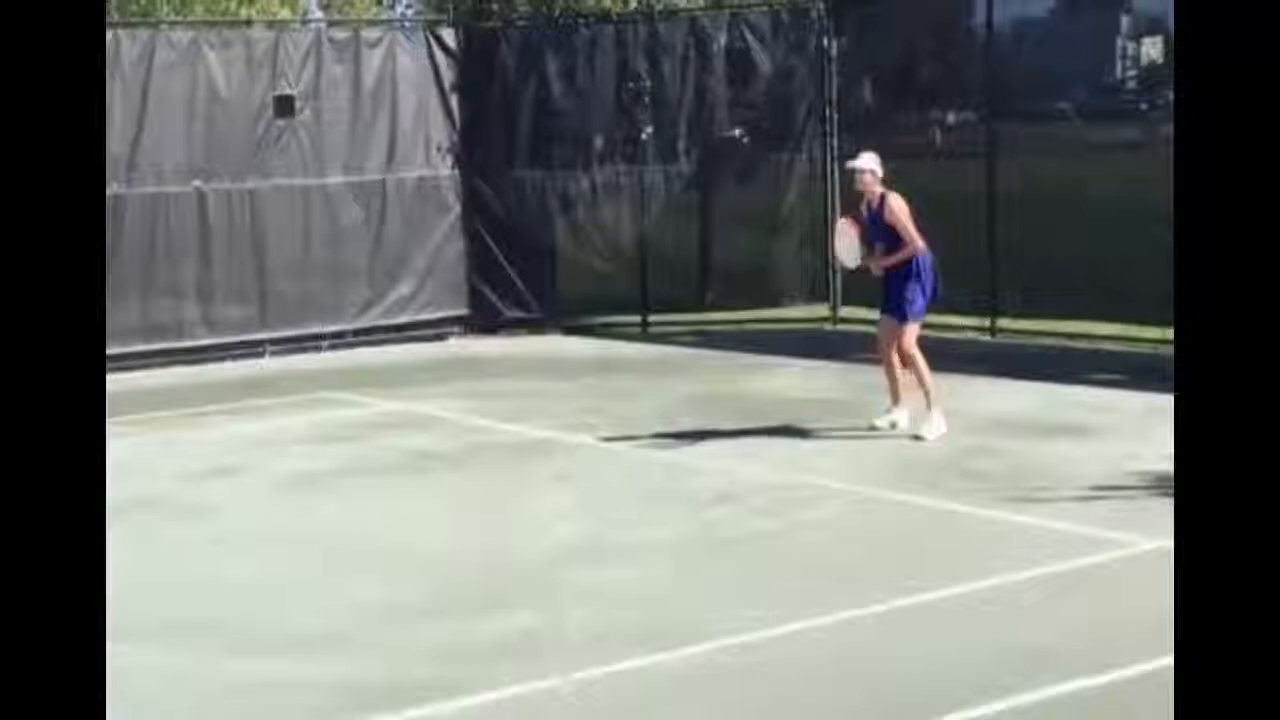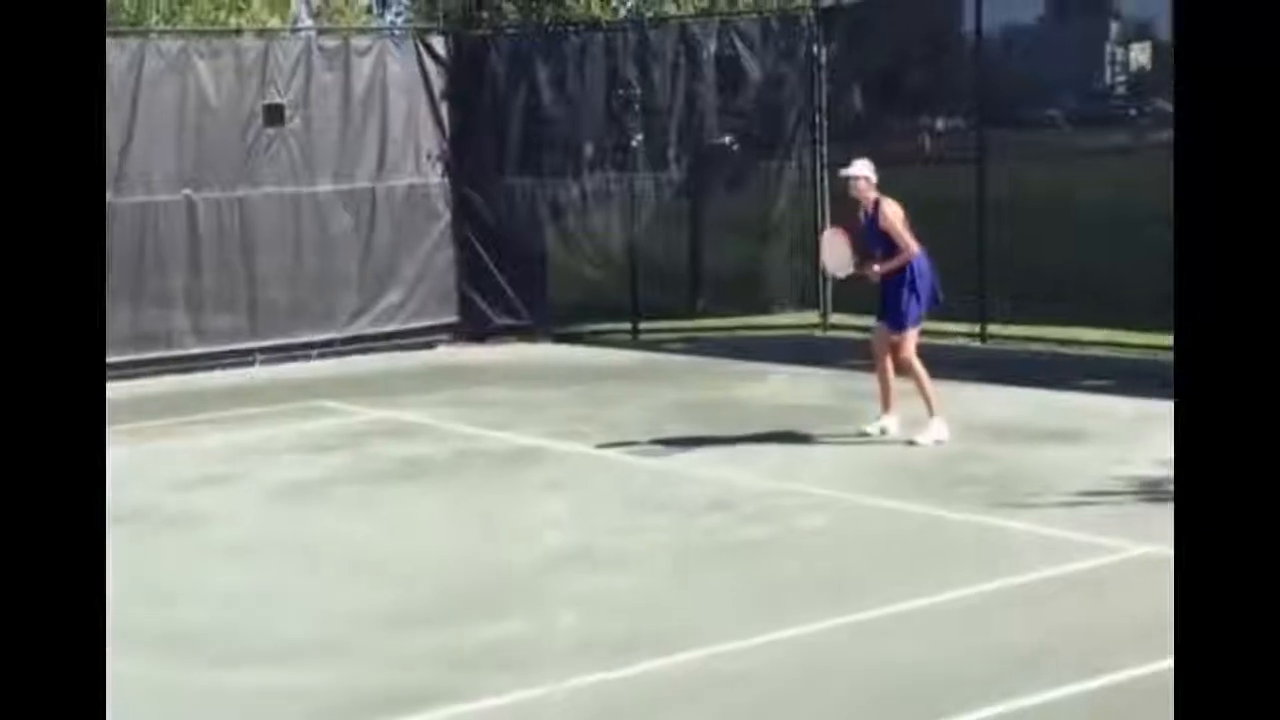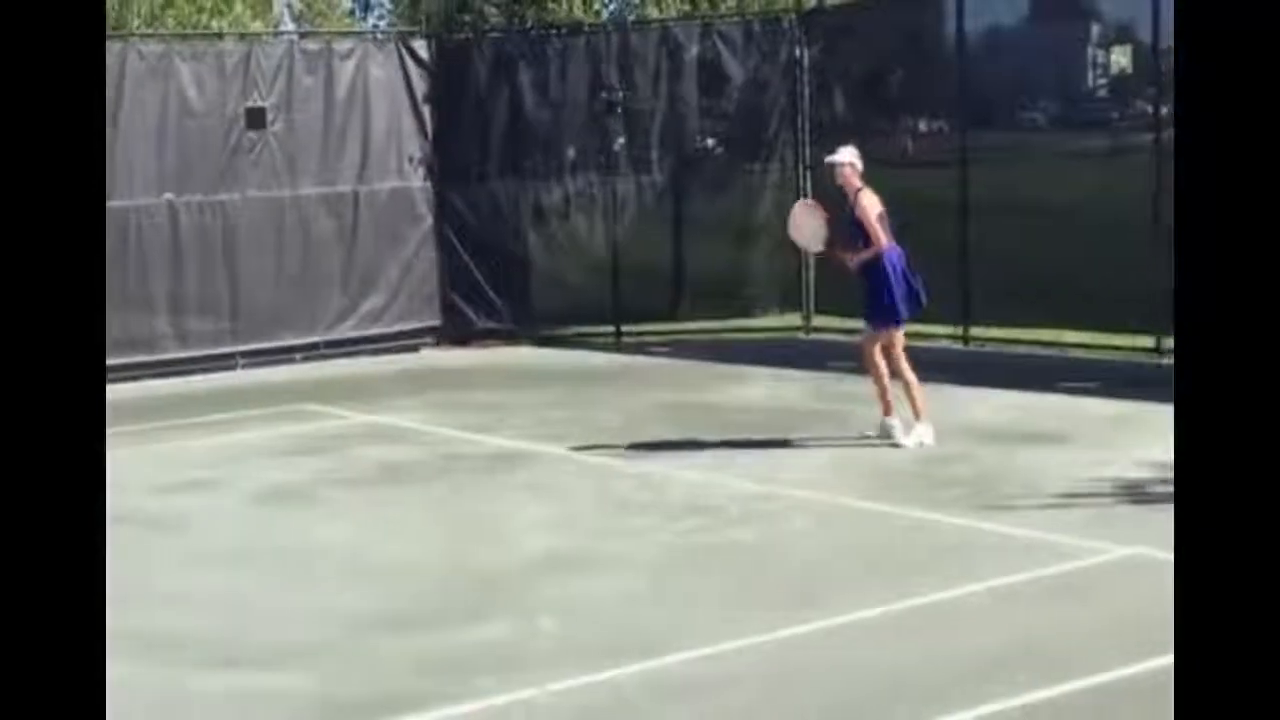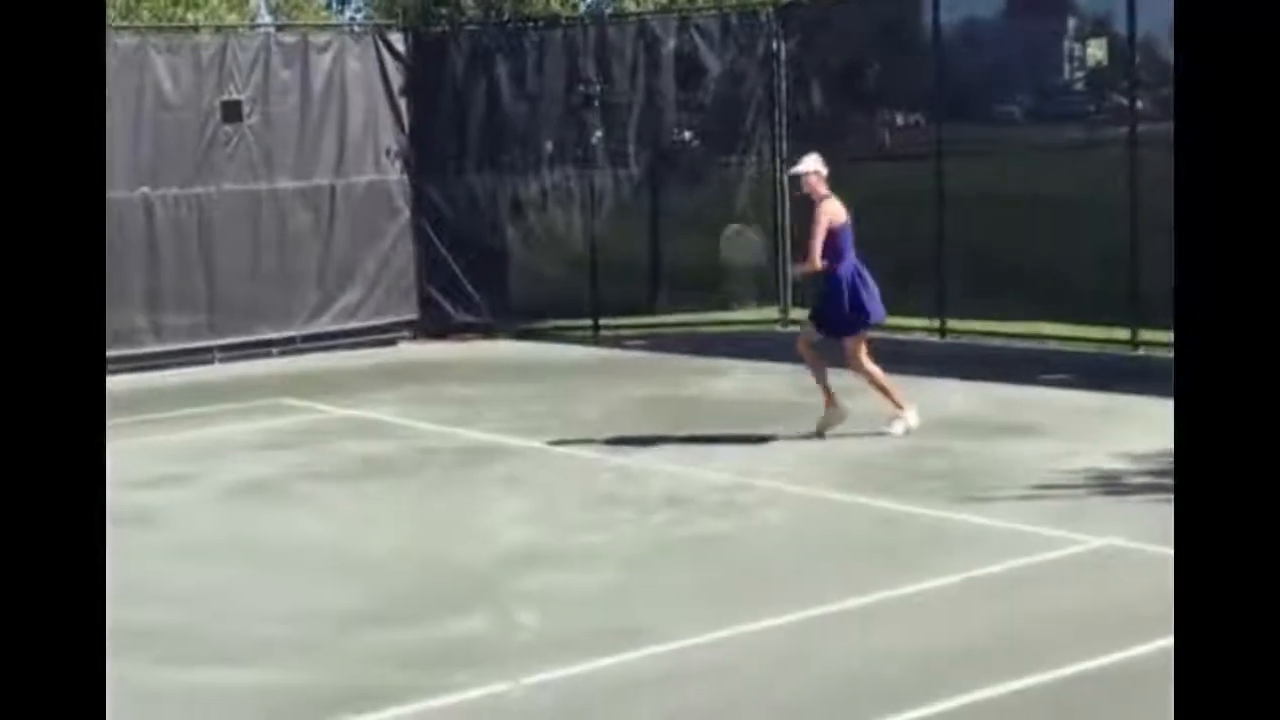
dt=0.3s
person 1, frame 1
left shoulder: (892, 203)
right shoulder: (865, 207)
left elbow: (917, 245)
left wrist: (885, 261)
right wrist: (874, 260)
left hip: (915, 273)
right hip: (894, 276)
left knee: (906, 344)
right knee: (885, 344)
left ankle: (935, 414)
right ankle: (898, 410)
person 1, frame 2
left shoulder: (886, 210)
right shoulder: (863, 213)
left elbow: (911, 250)
left wrist: (881, 268)
right wrist: (871, 268)
left hip: (911, 280)
right hip: (894, 282)
left knee: (905, 354)
right knee: (880, 347)
left ankle: (937, 423)
right ankle: (888, 417)
person 1, frame 3
left shoulder: (863, 199)
right shoulder: (853, 199)
left elbow: (882, 244)
left wrist: (855, 258)
right wrist: (849, 253)
left hip: (888, 277)
right hip: (878, 279)
left knee: (895, 355)
right knee: (871, 349)
left ankle: (922, 427)
right ankle: (889, 418)
person 1, frame 4
left shoulder: (825, 210)
right shoulder: (830, 205)
left elbow: (814, 263)
left wrist: (799, 268)
right wrist: (810, 265)
left hip: (846, 289)
right hip: (836, 289)
left knee: (858, 362)
right knee: (804, 342)
left ankle: (905, 412)
right ankle: (832, 406)
